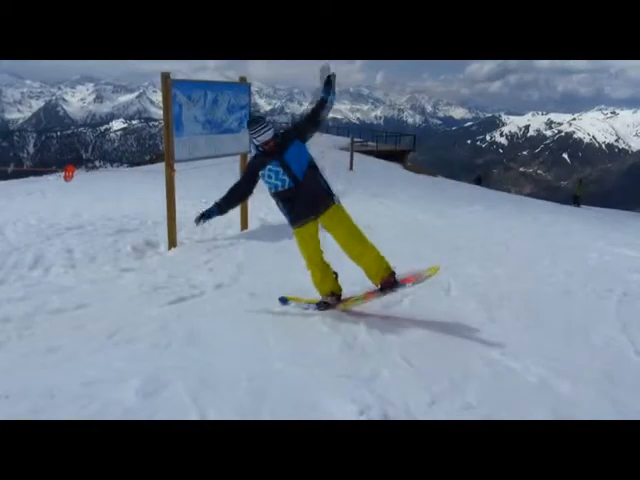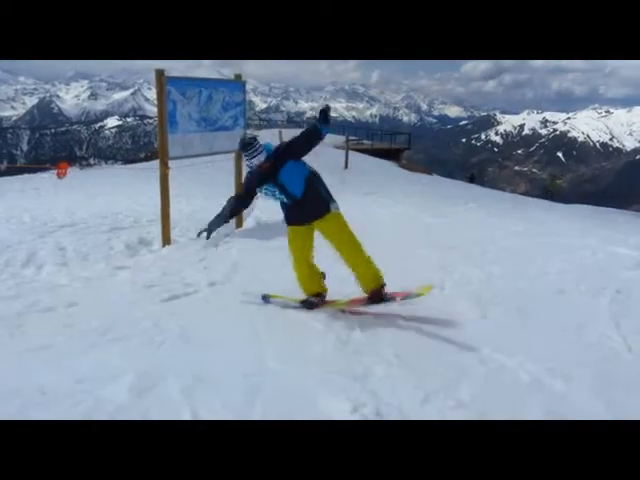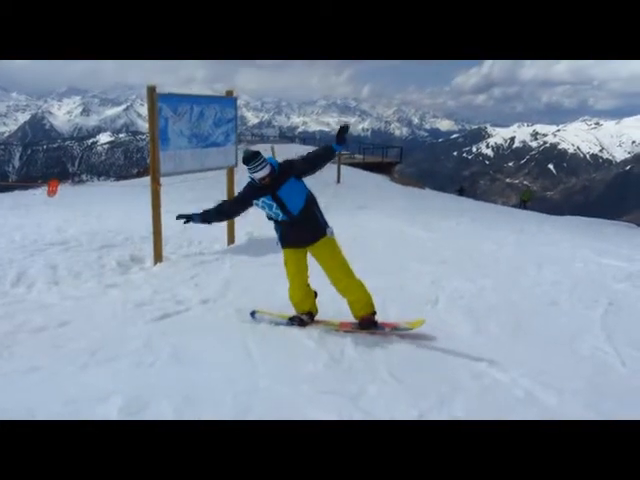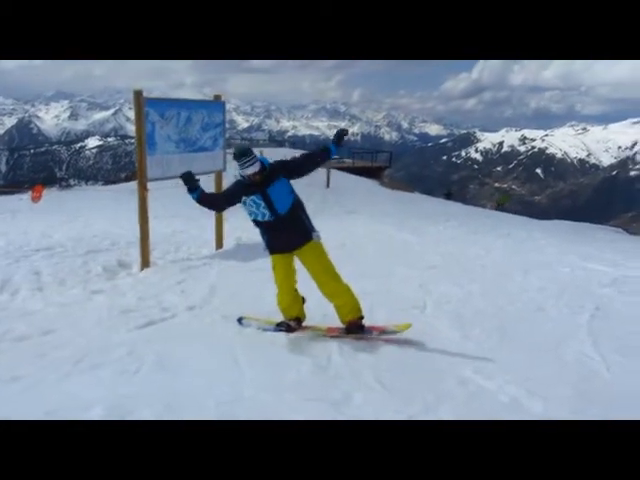
dt=1s
person 1, frame 1
left shoulder: (292, 137)
right shoulder: (257, 165)
left elbow: (315, 117)
right elbow: (239, 192)
left wrist: (327, 92)
right wrist: (213, 211)
left hip: (323, 202)
right hip: (299, 216)
left knee: (354, 242)
right knee: (313, 259)
left ankle: (384, 277)
right ankle: (330, 293)
person 1, frame 2
left shoulder: (286, 153)
right shoulder: (254, 179)
left elbow: (308, 139)
right elbow: (238, 202)
left wrist: (321, 124)
right wrist: (217, 222)
left hip: (321, 206)
right hip: (296, 217)
left knee: (349, 248)
right knee: (300, 260)
left ankle: (375, 288)
right ankle: (315, 292)
person 1, frame 3
left shoulder: (288, 170)
right shoulder: (252, 191)
left elbow: (314, 160)
right elbow: (229, 208)
left wrist: (336, 144)
right wrist: (199, 217)
left hip: (315, 230)
right hip: (289, 239)
left knee: (341, 274)
right knee: (297, 281)
left ankle: (365, 313)
right ankle: (306, 311)
person 1, frame 4
left shoulder: (279, 170)
right shoulder: (240, 189)
left elbow: (307, 162)
right elbow: (216, 202)
left wrist: (333, 147)
right wrist: (195, 190)
left hip: (302, 235)
right hip: (276, 244)
left knee: (328, 279)
right knee: (284, 286)
left ankle: (352, 318)
right ankle: (294, 317)
